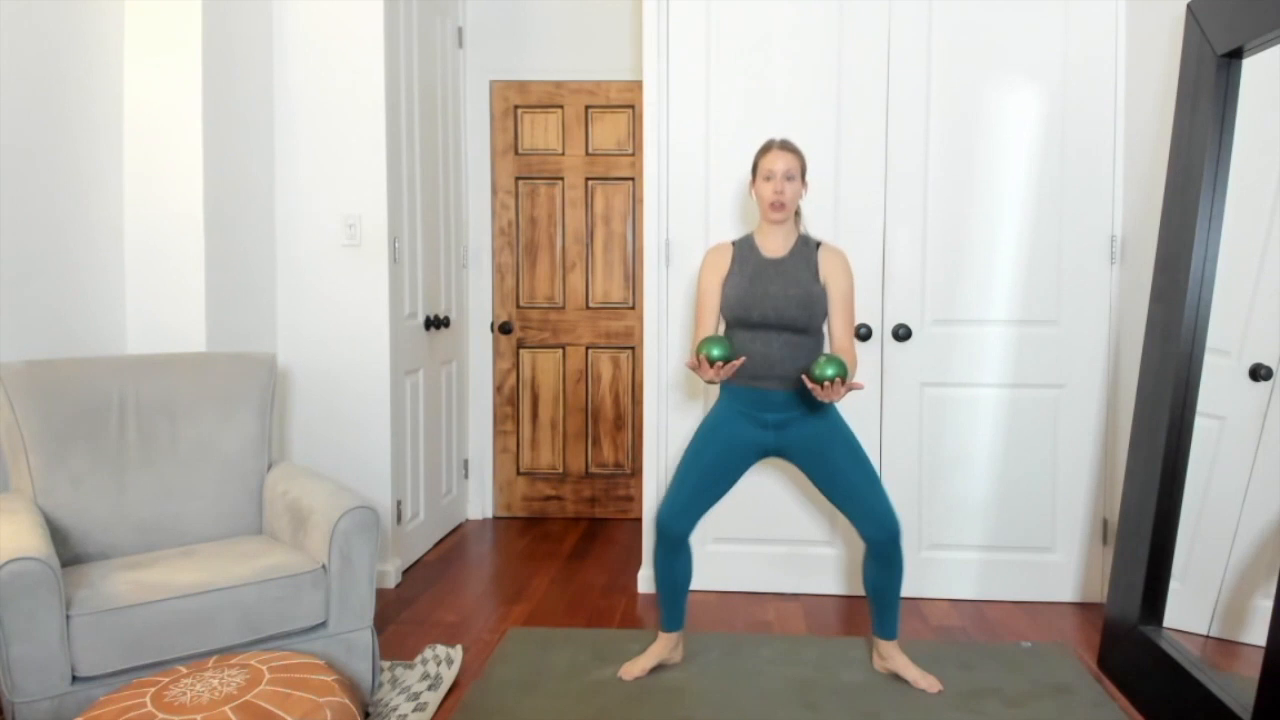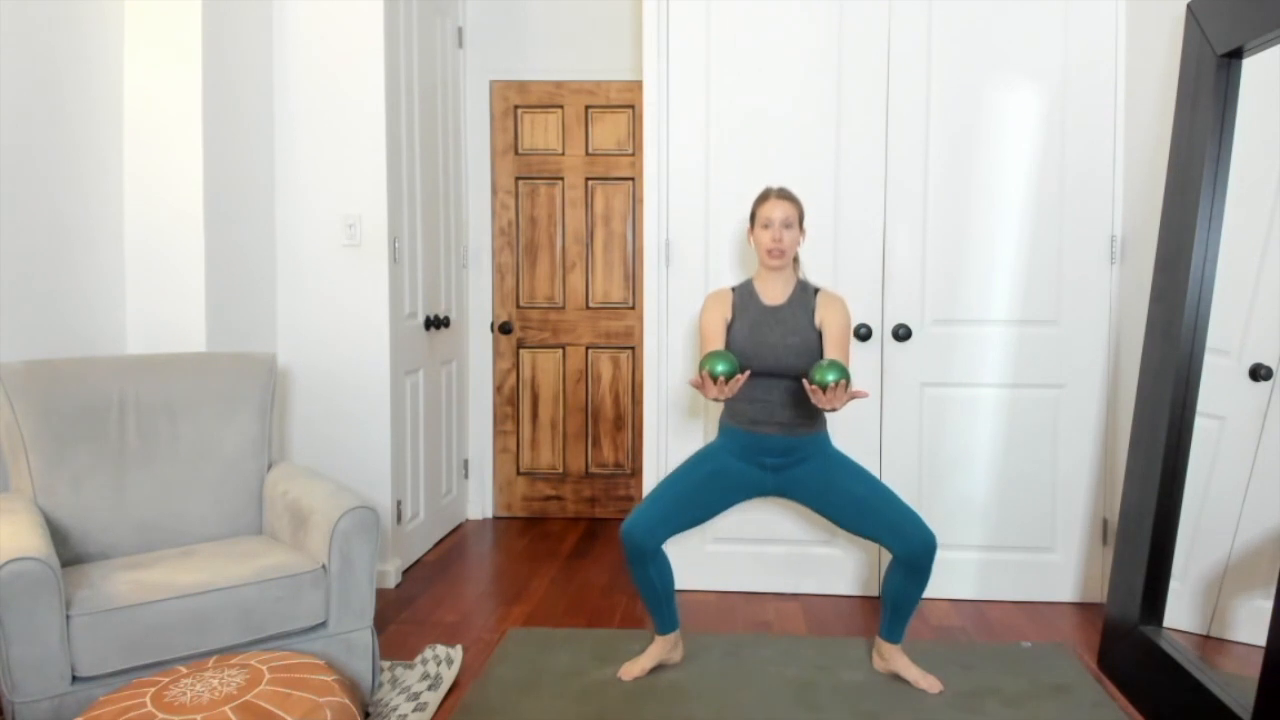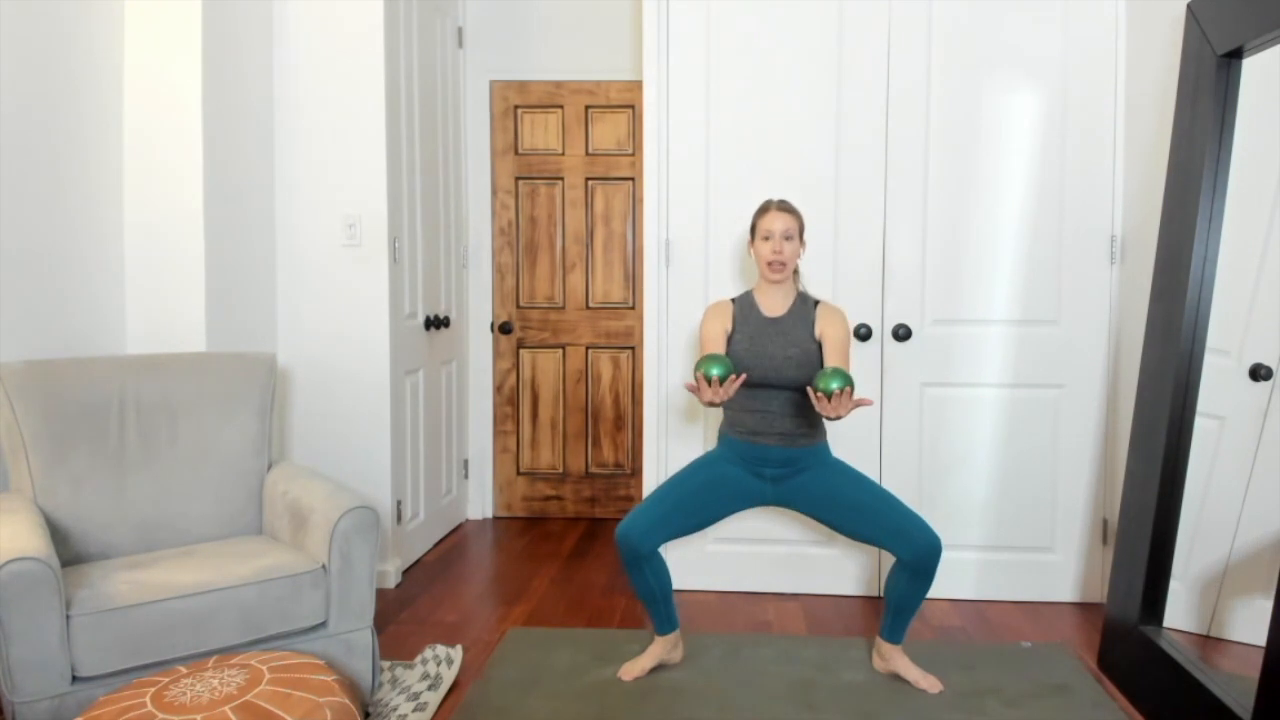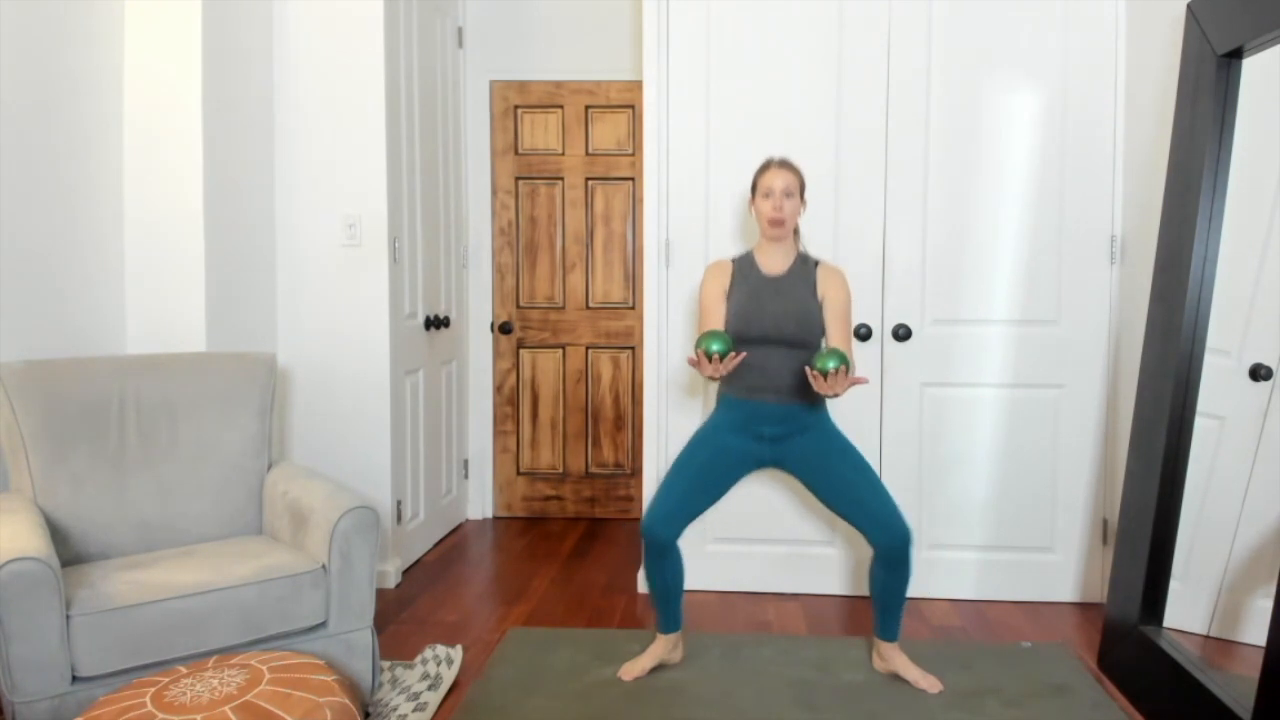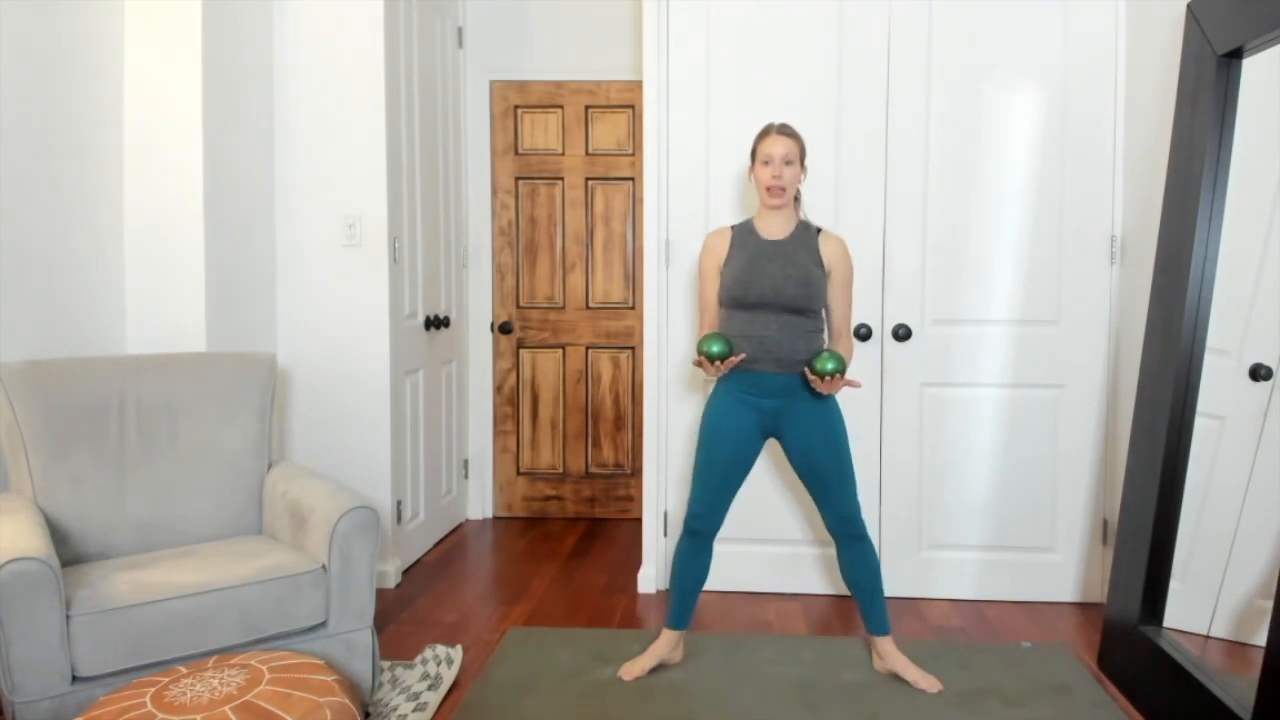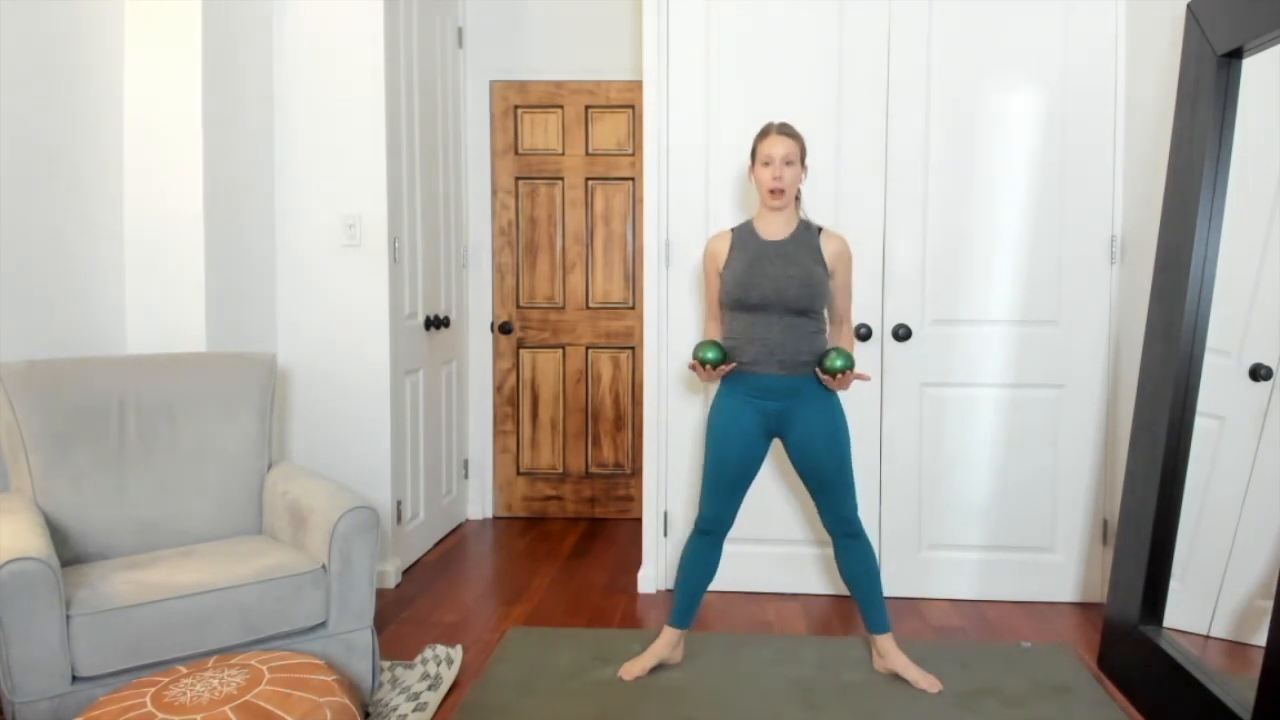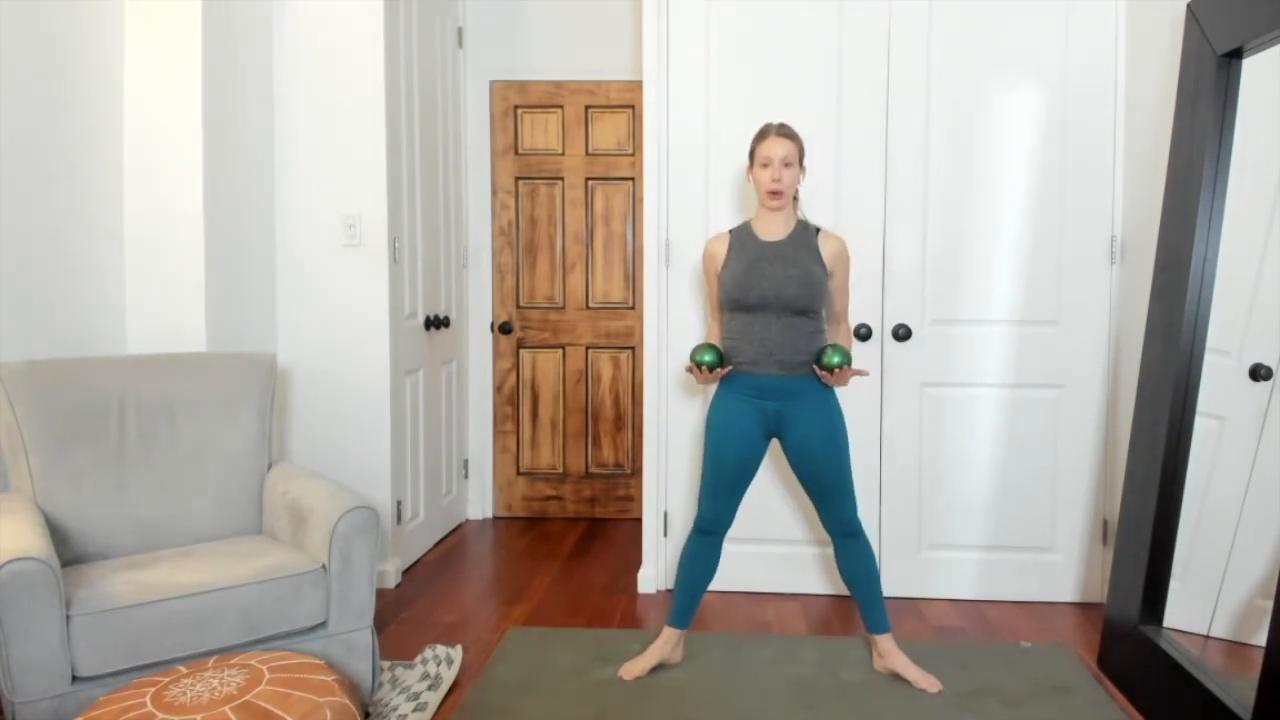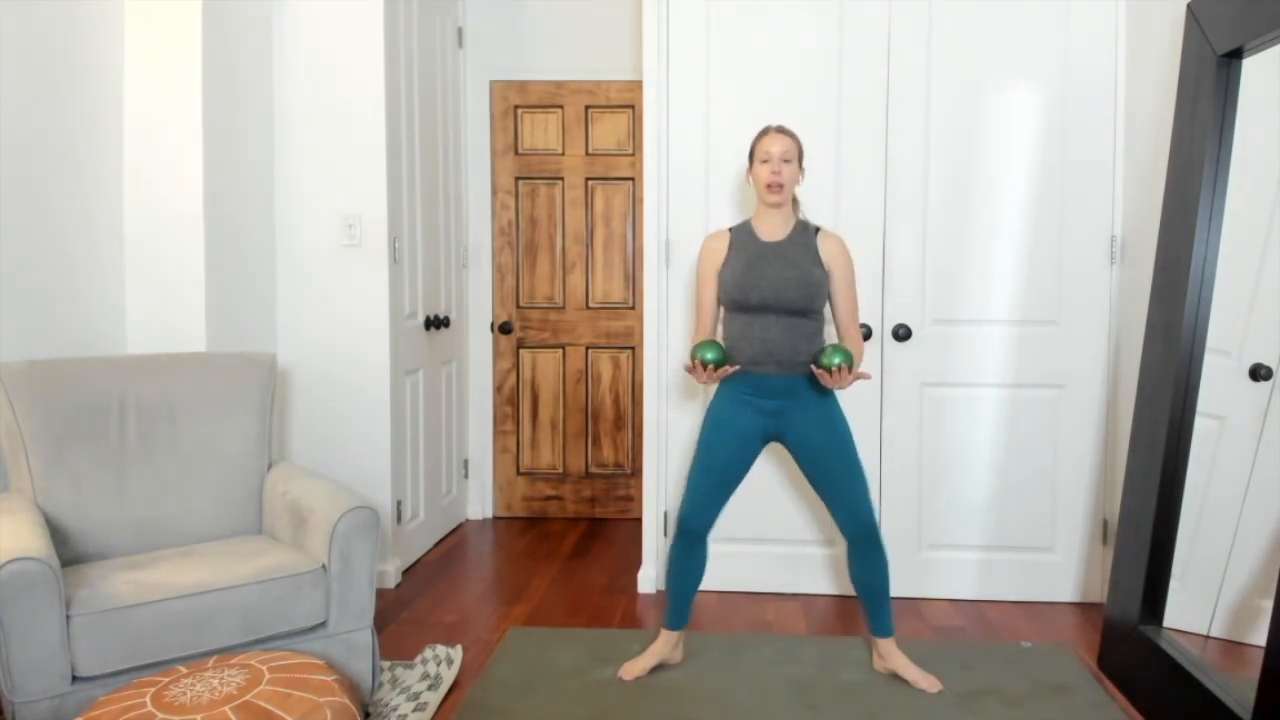
dt=0.3s
person 1, frame 1
left shoulder: (829, 260)
right shoulder: (722, 258)
left elbow: (844, 344)
right elbow: (704, 340)
left wrist: (839, 381)
right wrist: (707, 367)
left hip: (809, 412)
right hip: (738, 410)
left knee: (882, 527)
right knee: (671, 521)
left ankle: (888, 648)
right ankle: (668, 640)
person 1, frame 2
left shoulder: (828, 306)
right shoulder: (721, 303)
left elbow: (839, 381)
right elbow: (711, 375)
left wrist: (834, 398)
right wrist: (716, 390)
left hip: (808, 454)
right hip: (736, 451)
left knee: (918, 543)
right knee: (638, 534)
left ankle: (889, 649)
right ankle: (667, 641)
person 1, frame 3
left shoulder: (827, 318)
right shoulder: (721, 314)
left elbow: (839, 392)
right elbow: (709, 383)
left wrist: (837, 407)
right wrist: (712, 394)
left hip: (809, 463)
right hip: (735, 460)
left knee: (923, 547)
right knee: (632, 537)
left ankle: (889, 649)
right ankle: (666, 641)
person 1, frame 4
left shoulder: (827, 278)
right shoulder: (722, 274)
left elbow: (840, 359)
right elbow: (709, 350)
left wrist: (836, 381)
right wrist: (710, 368)
left hip: (806, 425)
right hip: (735, 422)
left knee: (891, 532)
right knee: (656, 527)
left ankle: (888, 649)
right ankle: (667, 641)
person 1, frame 5
left shoulder: (829, 247)
right shoulder: (721, 243)
left elbow: (841, 335)
right elbow: (709, 330)
left wrist: (836, 375)
right wrist: (712, 362)
left hip: (805, 399)
right hip: (738, 396)
left knee: (848, 525)
right knee: (699, 522)
left ankle: (884, 647)
right ankle: (670, 640)
person 1, frame 6
left shoulder: (831, 247)
right shoulder: (723, 246)
left elbow: (841, 325)
left wrist: (844, 368)
right wrist: (709, 362)
left hip: (810, 399)
right hip: (741, 397)
left knee: (845, 524)
right knee: (711, 522)
left ankle: (886, 648)
right ankle: (670, 640)
person 1, frame 7
left shoulder: (828, 248)
right shoulder: (721, 248)
left elbow: (838, 324)
left wrist: (840, 365)
right wrist: (707, 363)
left hip: (808, 399)
right hip: (739, 398)
left knee: (844, 524)
right knee: (710, 523)
left ankle: (885, 648)
right ankle: (670, 640)
person 1, frame 8
left shoulder: (827, 246)
right shoulder: (719, 245)
left elbow: (851, 332)
right elbow: (704, 332)
left wrist: (846, 369)
right wrist: (703, 365)
left hip: (809, 400)
right hip: (740, 398)
left knee: (860, 525)
right knee: (692, 520)
left ankle: (886, 648)
right ankle: (669, 640)
